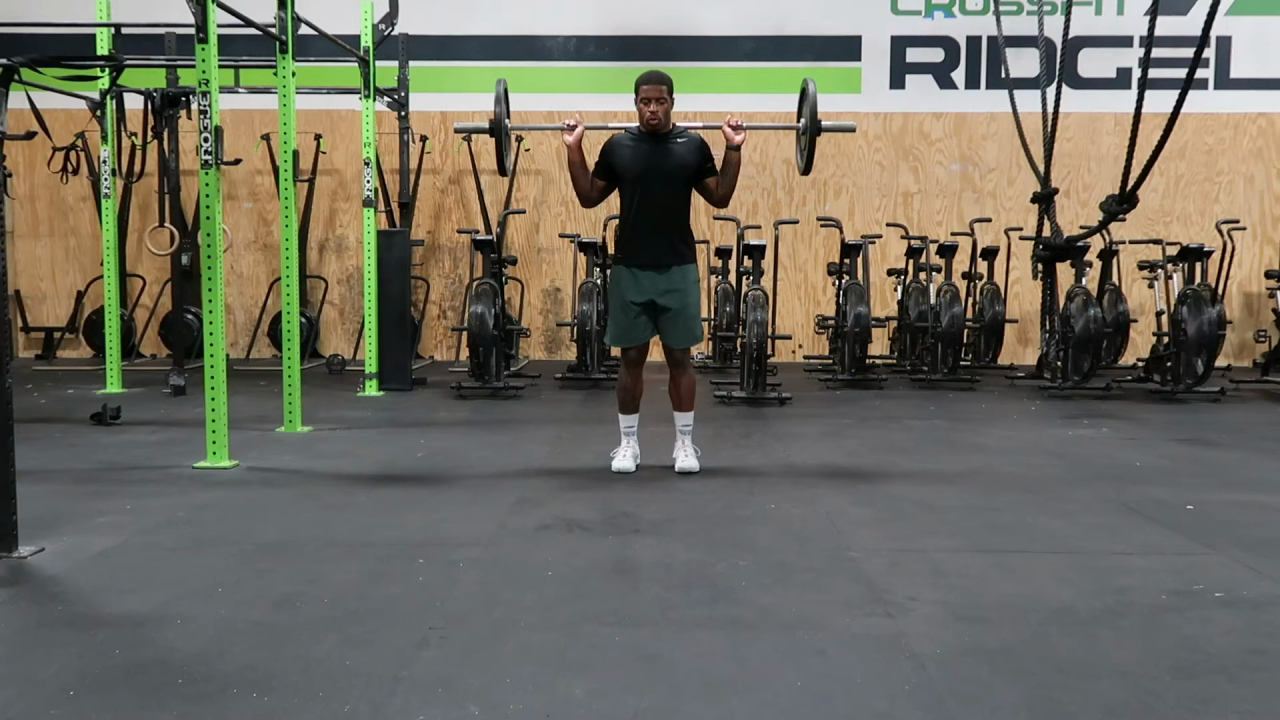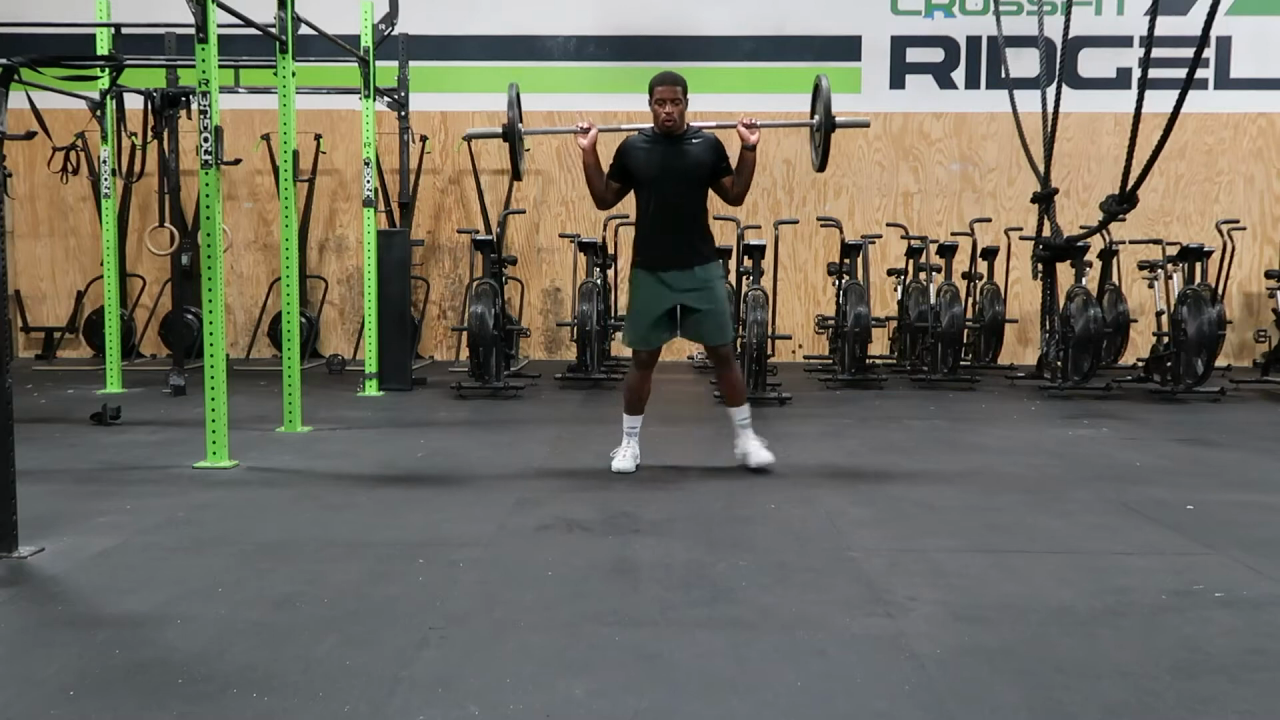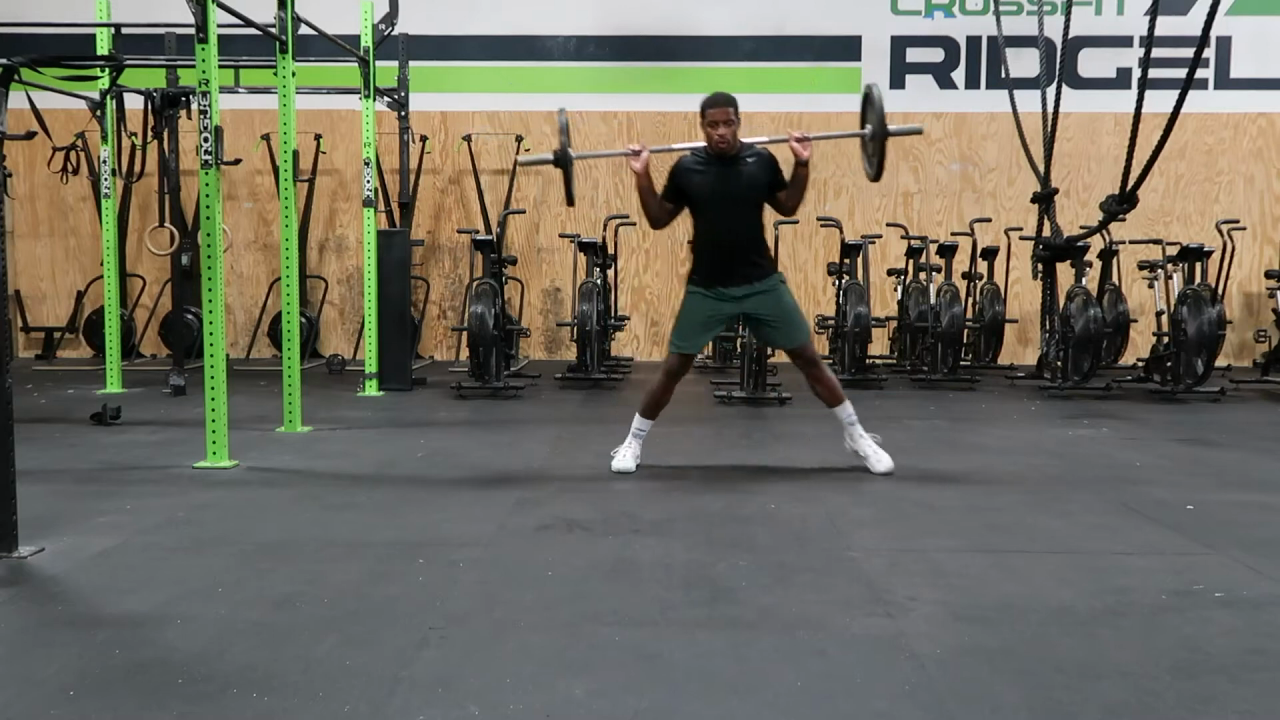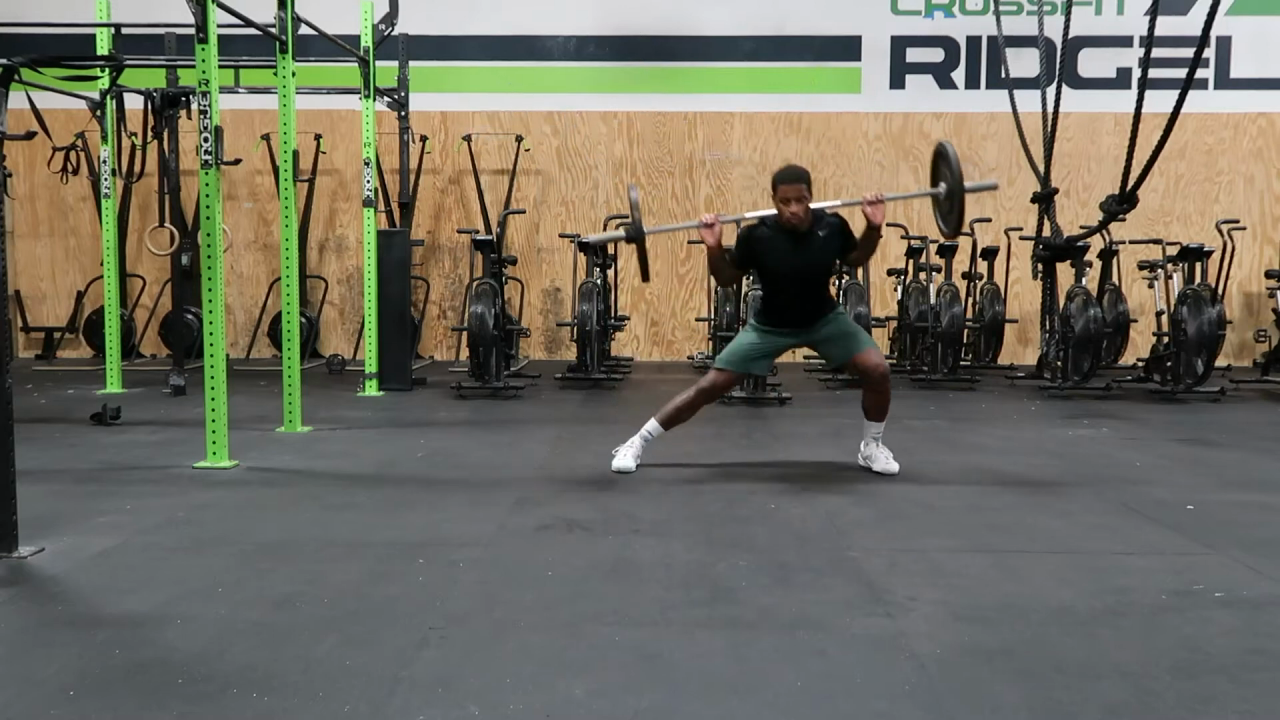
dt=0.3s
person 1, frame 1
left shoulder: (692, 144)
right shoulder: (618, 145)
left elbow: (720, 197)
right elbow: (589, 197)
left wrist: (733, 149)
right wrist: (574, 148)
left hip: (679, 268)
right hip: (630, 269)
left knee: (679, 357)
right knee: (632, 357)
left ankle: (684, 442)
right ankle: (628, 442)
person 1, frame 2
left shoulder: (707, 144)
right shoulder: (632, 147)
left elbow: (735, 196)
right elbow: (603, 200)
left wrist: (749, 149)
right wrist: (588, 150)
left hip: (703, 267)
right hip: (650, 271)
left knee: (724, 354)
right knee: (644, 359)
left ankle: (746, 438)
right ankle: (630, 442)
person 1, frame 3
left shoulder: (761, 160)
right shoulder: (686, 167)
left elbow: (787, 207)
right elbow: (658, 220)
left wrist: (801, 163)
right wrist: (642, 174)
left hip: (761, 281)
right hip: (707, 287)
left knee: (807, 356)
right knee: (675, 366)
left ankle: (857, 436)
right ankle: (633, 443)
person 1, frame 4
left shoulder: (832, 225)
right shoulder: (758, 234)
left elbow: (857, 260)
right elbow: (727, 279)
left wrist: (874, 226)
right wrist: (713, 247)
left hip: (824, 320)
right hip: (771, 325)
left knee: (876, 371)
right knee: (711, 386)
left ankle: (871, 446)
right ankle: (636, 442)
